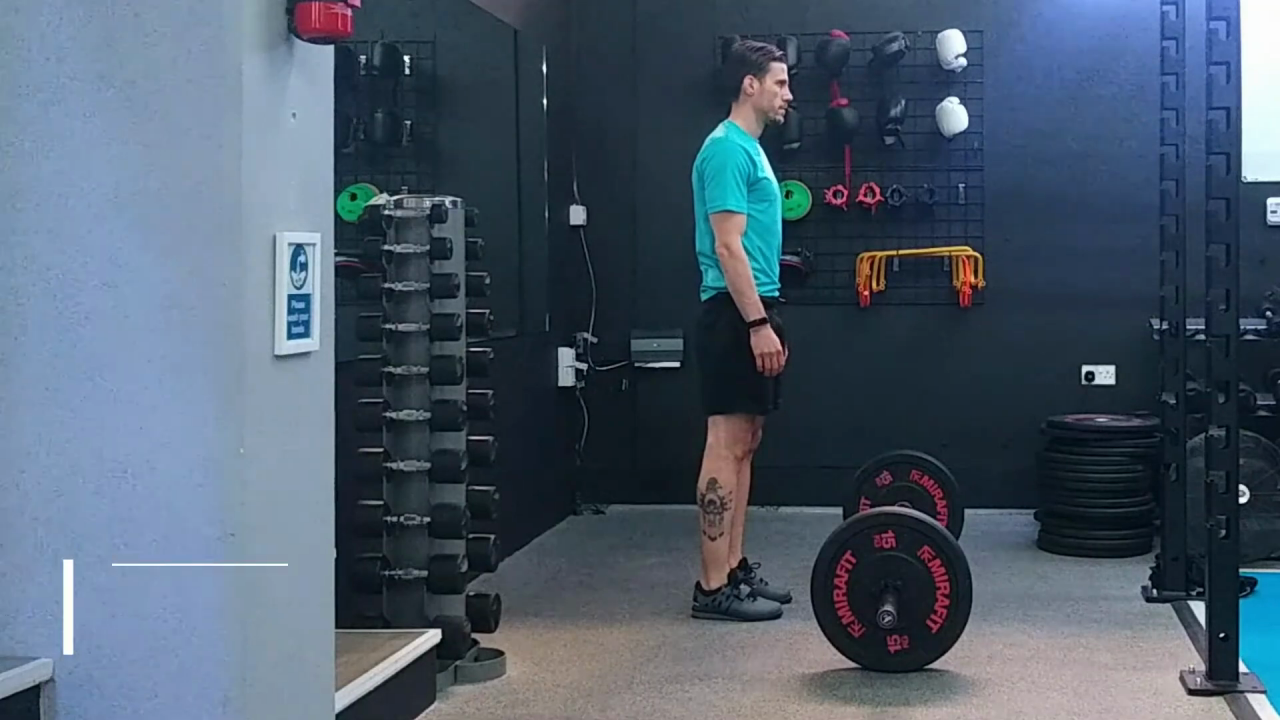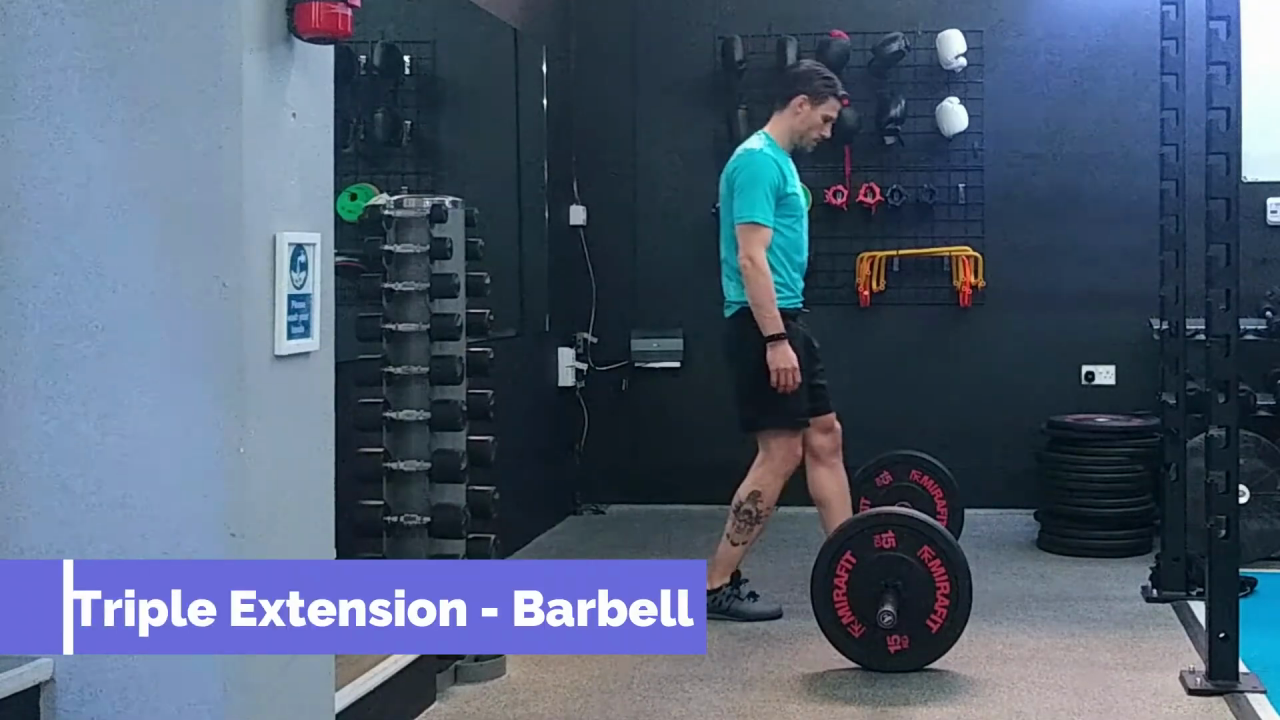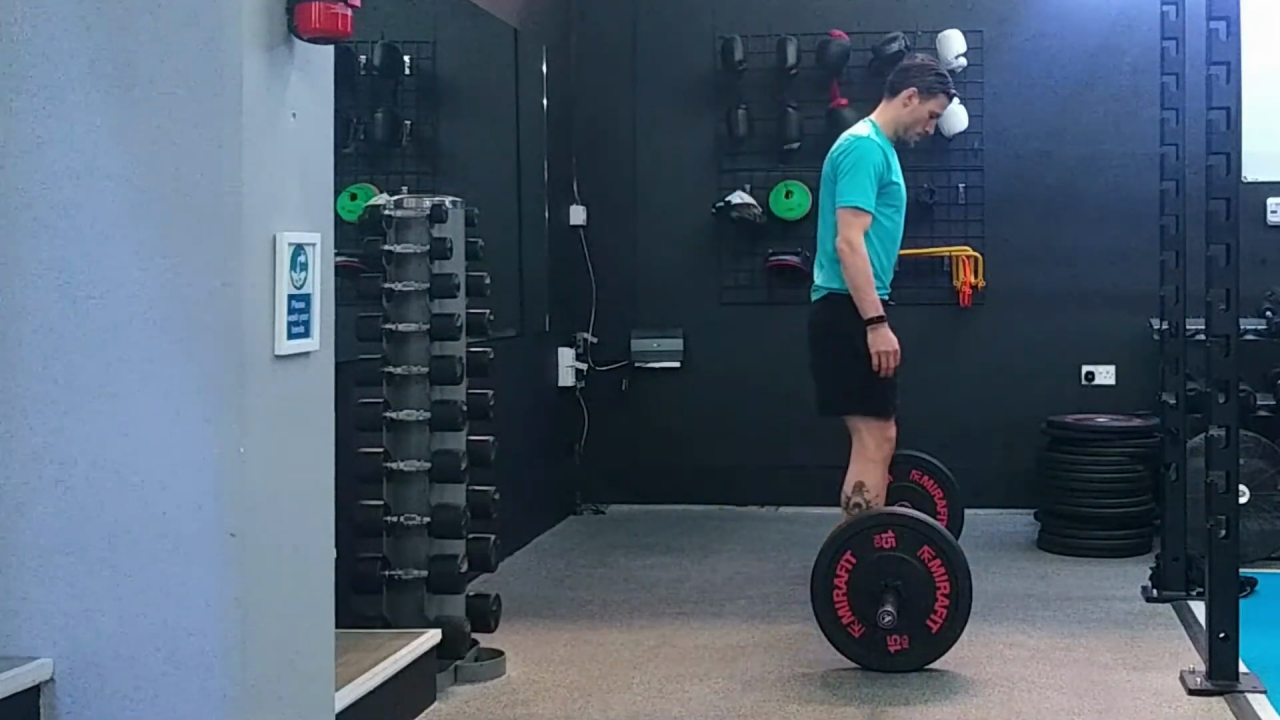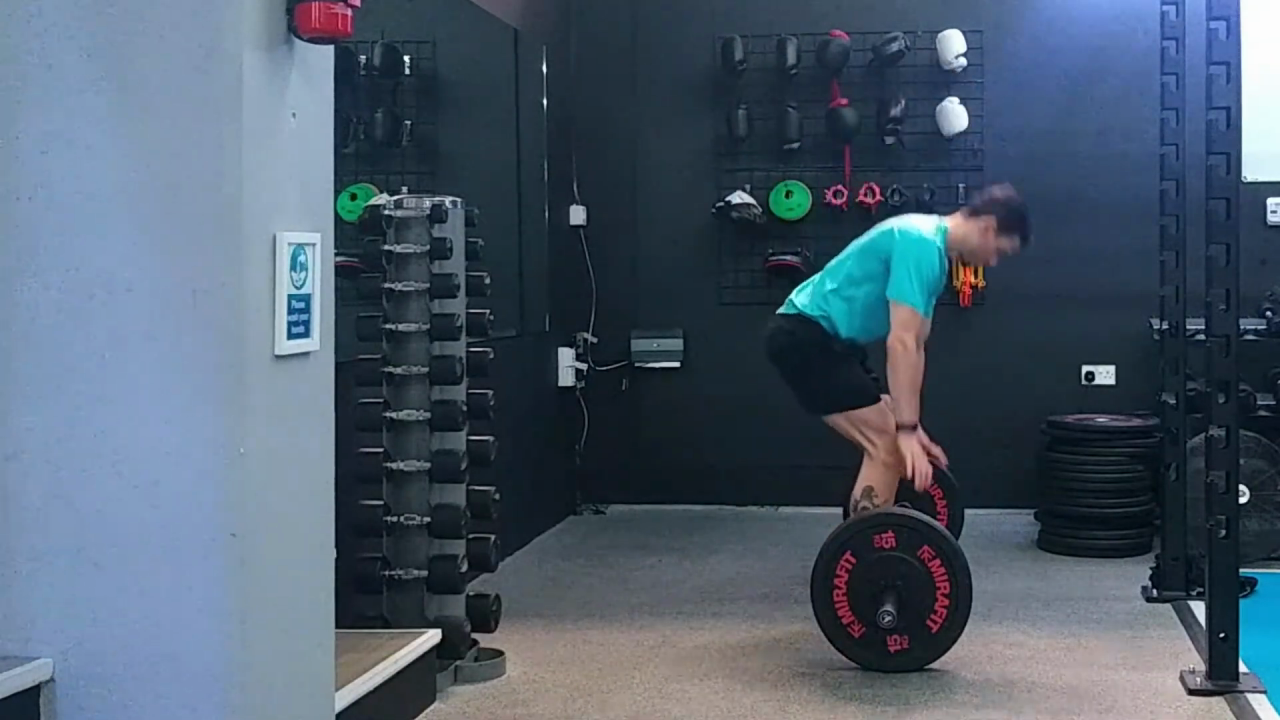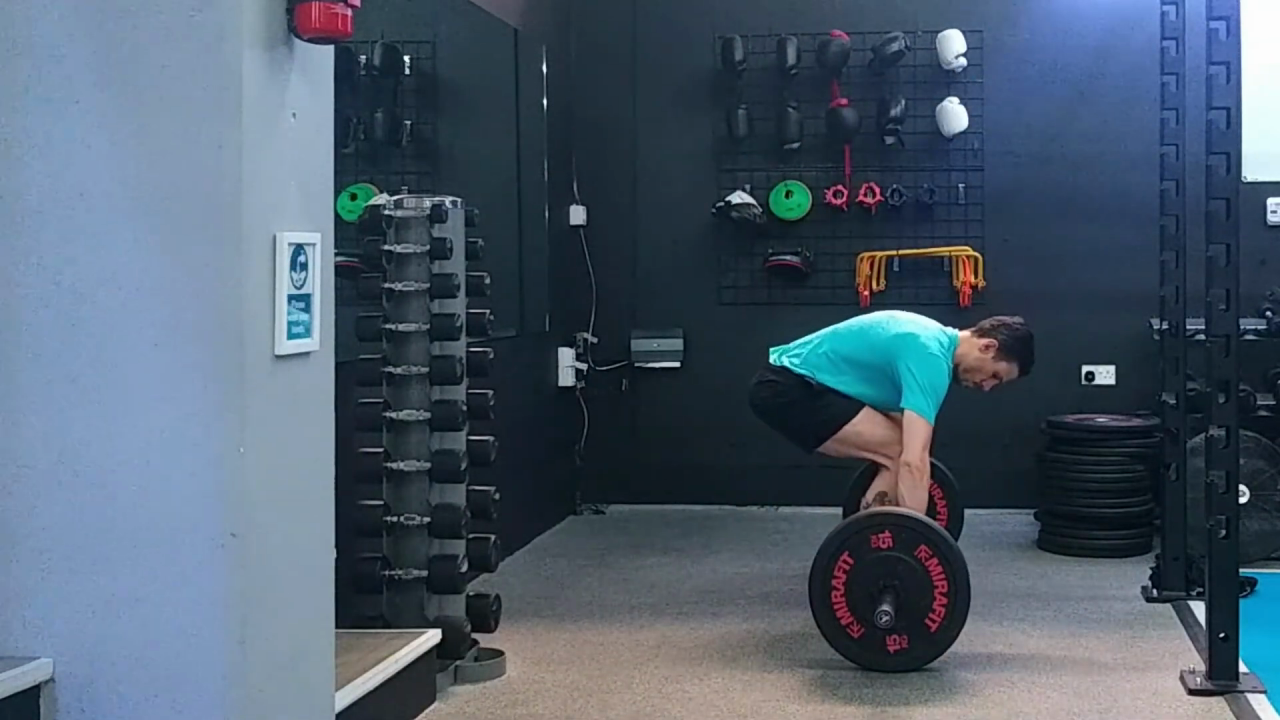
dt=1s
person 1, frame 1
left shoulder: (749, 149)
right shoulder: (727, 149)
right elbow: (728, 246)
left wrist: (765, 320)
right wrist: (758, 323)
left hip: (751, 312)
right hip: (736, 315)
left knee: (744, 444)
right knee: (727, 445)
left ankle: (735, 568)
right ankle: (714, 586)
person 1, frame 2
left shoulder: (778, 161)
right shoulder: (759, 161)
right elbow: (751, 260)
right wrist: (775, 340)
left hip: (785, 323)
right hip: (764, 327)
left knee: (825, 440)
right knee: (782, 454)
right ankle: (718, 585)
person 1, frame 3
left shoulder: (878, 148)
right shoulder: (864, 147)
right elbow: (849, 243)
left wrist: (876, 320)
right wrist: (876, 323)
left hip: (857, 313)
right hip: (849, 314)
left knee: (879, 438)
right knee: (874, 441)
person 1, frame 4
left shoulder: (932, 248)
right shoulder: (922, 245)
left elbow: (914, 347)
right elbow: (902, 343)
left wrist: (914, 427)
right wrist: (908, 428)
left hip: (821, 337)
right hip: (804, 336)
left knee: (890, 444)
right knee: (885, 445)
person 1, frame 5
left shoulder: (936, 341)
right shoulder: (931, 358)
right elbow: (913, 461)
left hip: (795, 381)
right hip: (786, 387)
left knee: (902, 448)
right knee: (899, 455)
